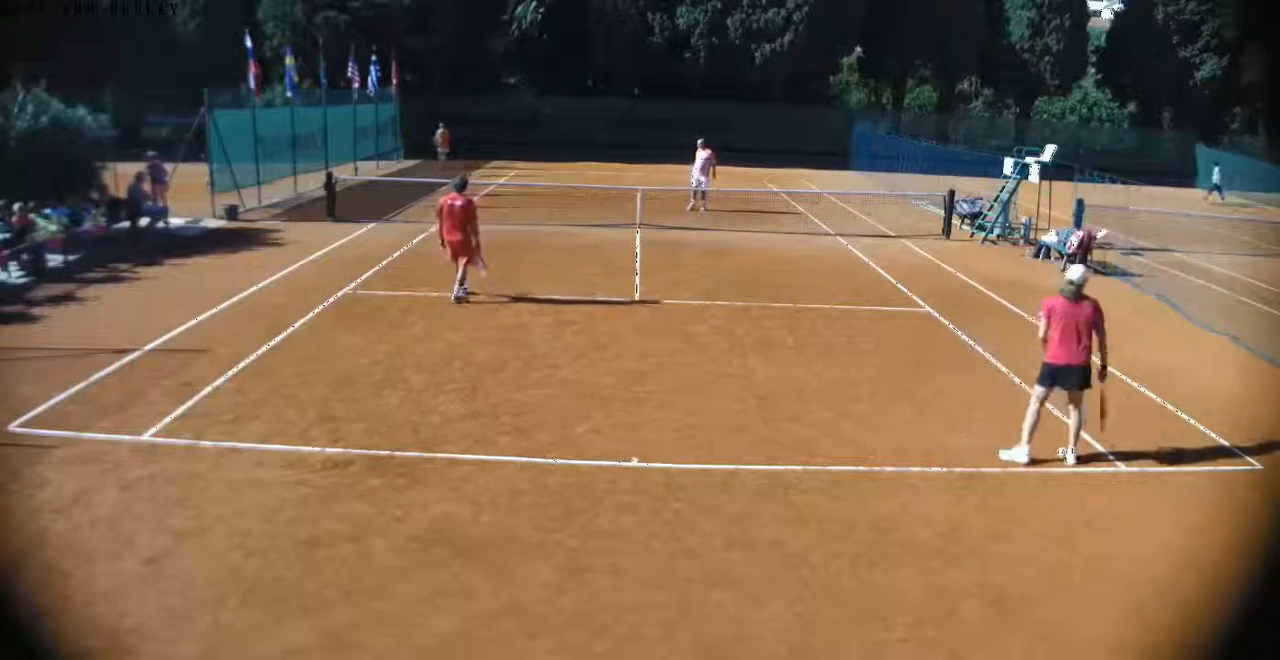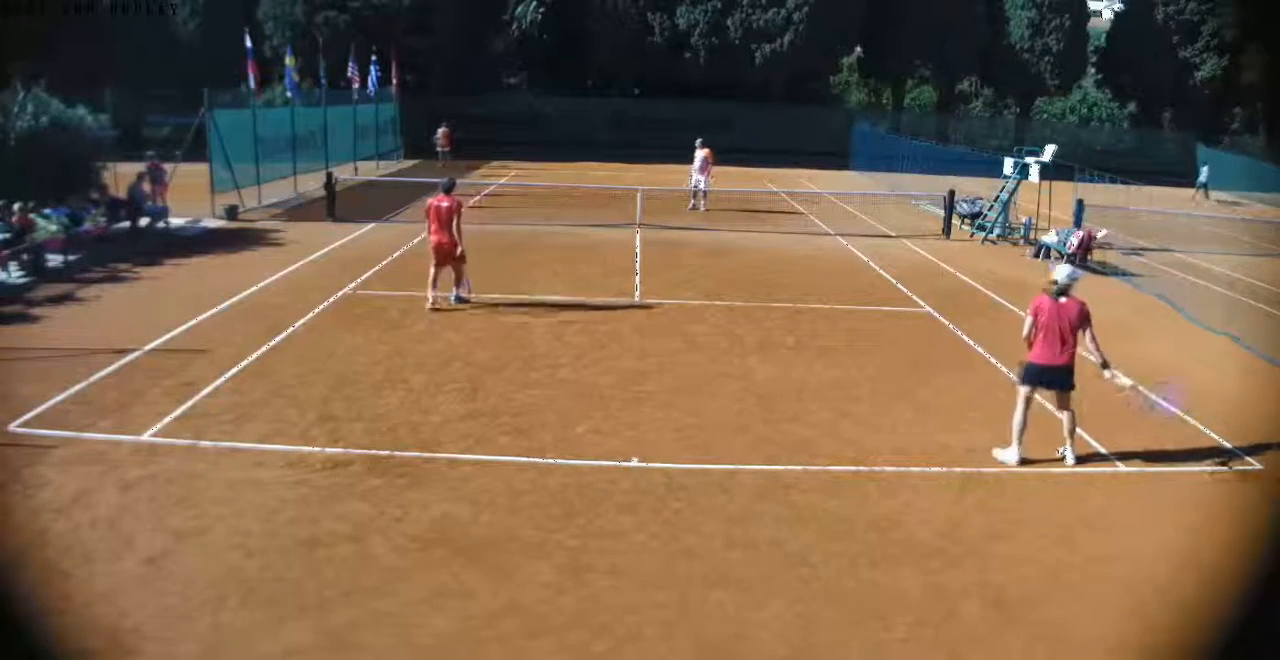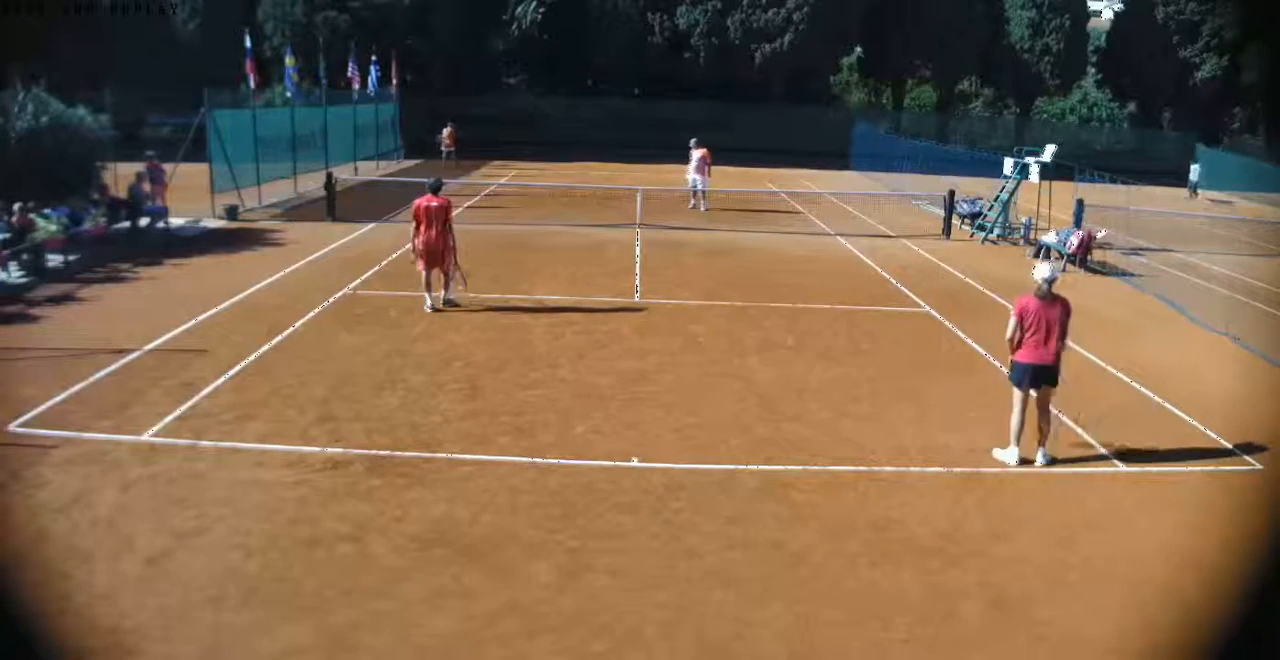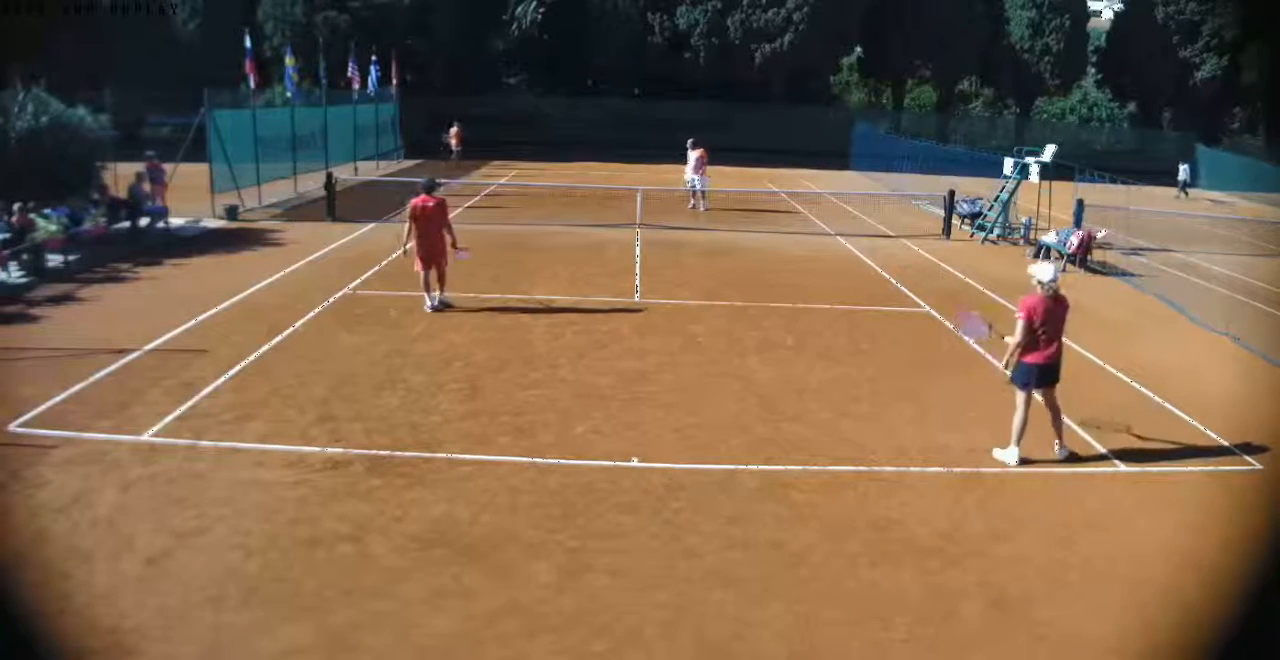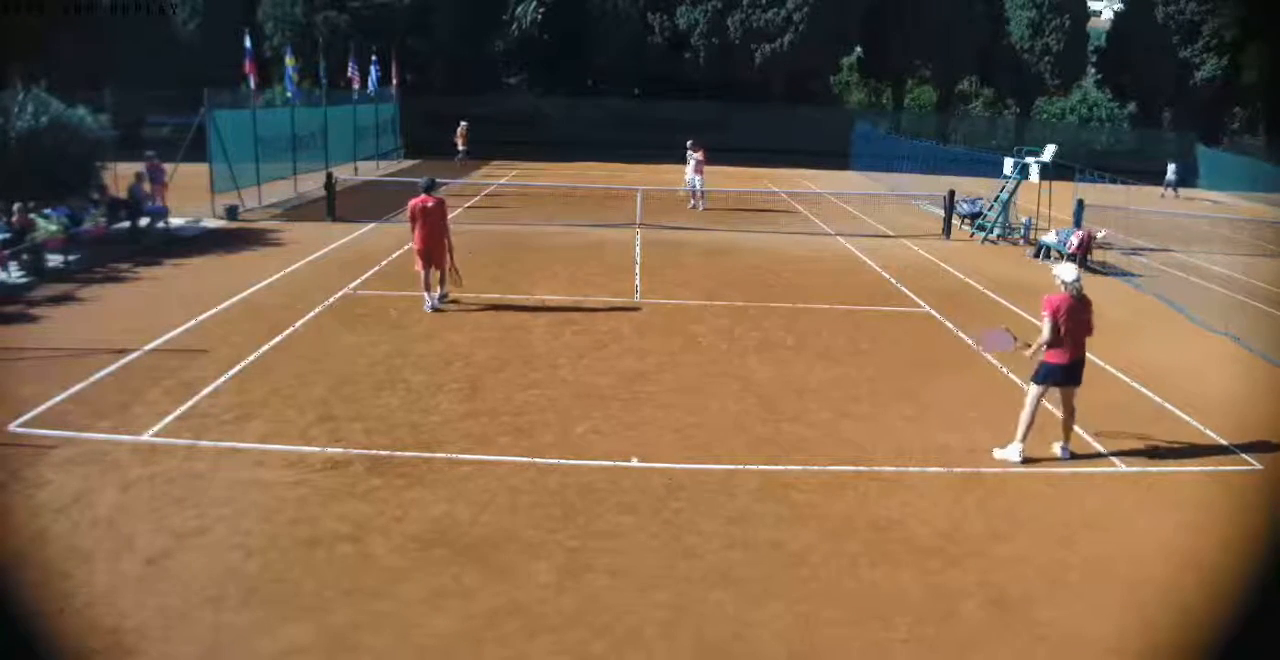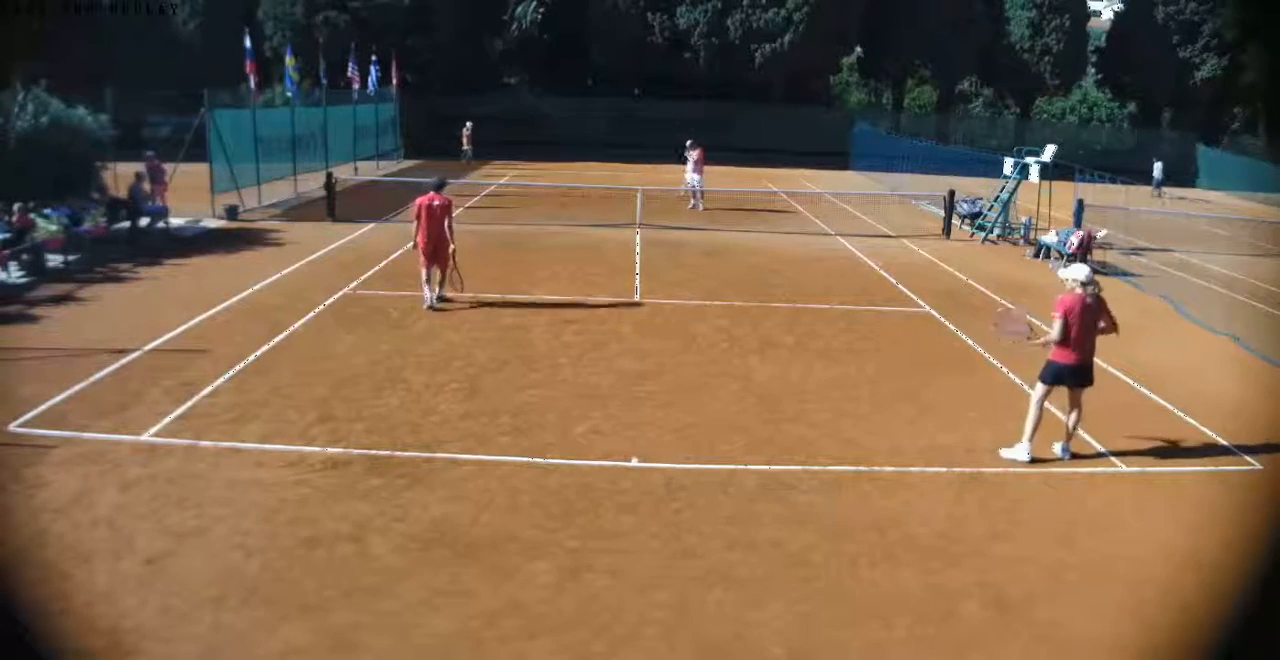
dt=0.4s
person 1, frame 1
left shoulder: (1051, 303)
right shoulder: (1093, 305)
left elbow: (1042, 335)
right elbow: (1101, 338)
right wrist: (1103, 365)
left hip: (1054, 362)
right hip: (1080, 365)
left knee: (1036, 404)
right knee: (1075, 408)
left ankle: (1023, 450)
right ankle: (1071, 452)
person 1, frame 2
left shoulder: (1039, 301)
right shoulder: (1080, 307)
left elbow: (1025, 334)
right elbow: (1090, 339)
right wrist: (1104, 365)
left hip: (1037, 362)
right hip: (1063, 366)
left knee: (1022, 405)
right knee: (1065, 409)
left ankle: (1014, 451)
right ankle: (1069, 452)
person 1, frame 3
left shoulder: (1023, 302)
right shoulder: (1064, 305)
left elbow: (1010, 336)
right elbow: (1063, 339)
left wrist: (1013, 353)
left hip: (1025, 361)
right hip: (1050, 363)
left knee: (1019, 407)
right knee: (1044, 408)
left ankle: (1013, 451)
right ankle: (1041, 452)
person 1, frame 4
left shoulder: (1028, 302)
right shoulder: (1062, 302)
left elbow: (1019, 339)
left wrist: (1006, 359)
left hip: (1030, 361)
right hip: (1052, 362)
left knee: (1022, 408)
right knee: (1052, 404)
left ankle: (1013, 452)
right ankle: (1061, 446)
person 1, frame 5
left shoulder: (1052, 301)
right shoulder: (1085, 302)
left elbow: (1047, 336)
right elbow: (1088, 331)
left wrist: (1032, 349)
left hip: (1054, 361)
right hip: (1076, 361)
left knee: (1031, 403)
right knee: (1068, 404)
left ankle: (1016, 448)
right ankle: (1063, 446)
person 1, frame 6
left shoulder: (1065, 301)
right shoulder: (1098, 302)
left elbow: (1056, 336)
right elbow: (1112, 327)
left wrist: (1041, 340)
left hip: (1061, 361)
right hip: (1083, 363)
left knee: (1036, 401)
right knee: (1075, 405)
left ankle: (1024, 447)
right ankle: (1064, 447)
